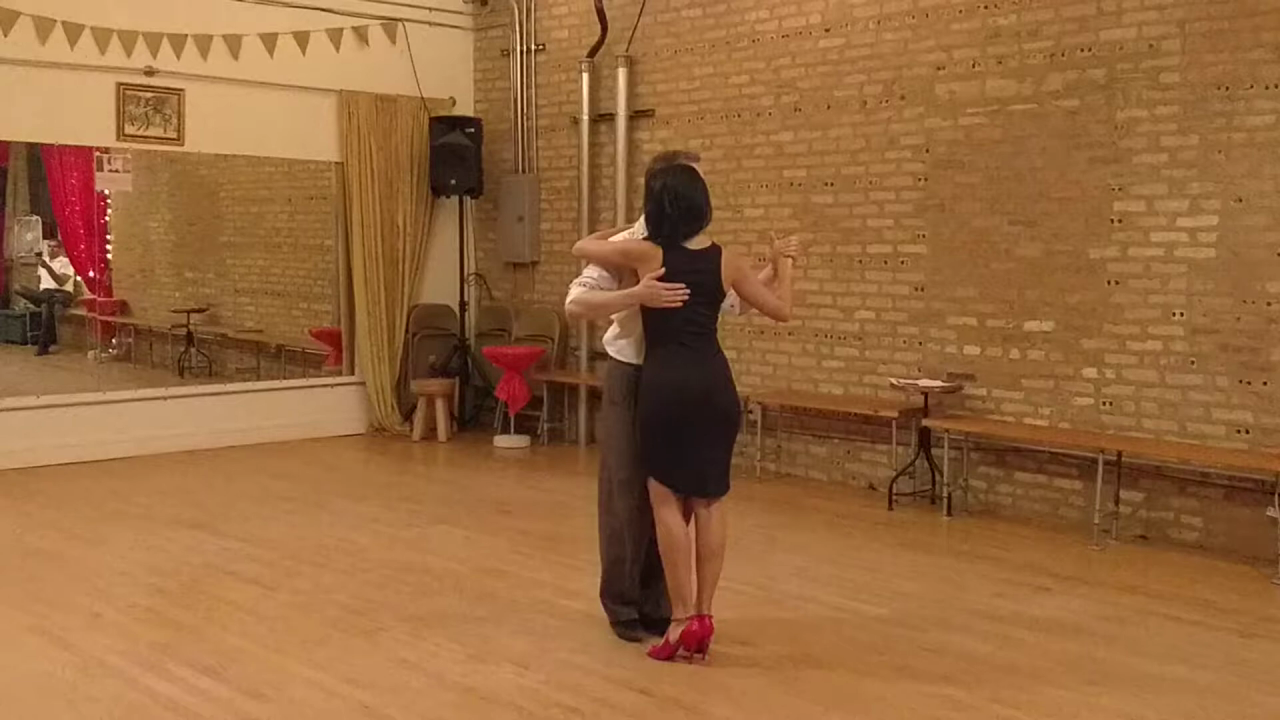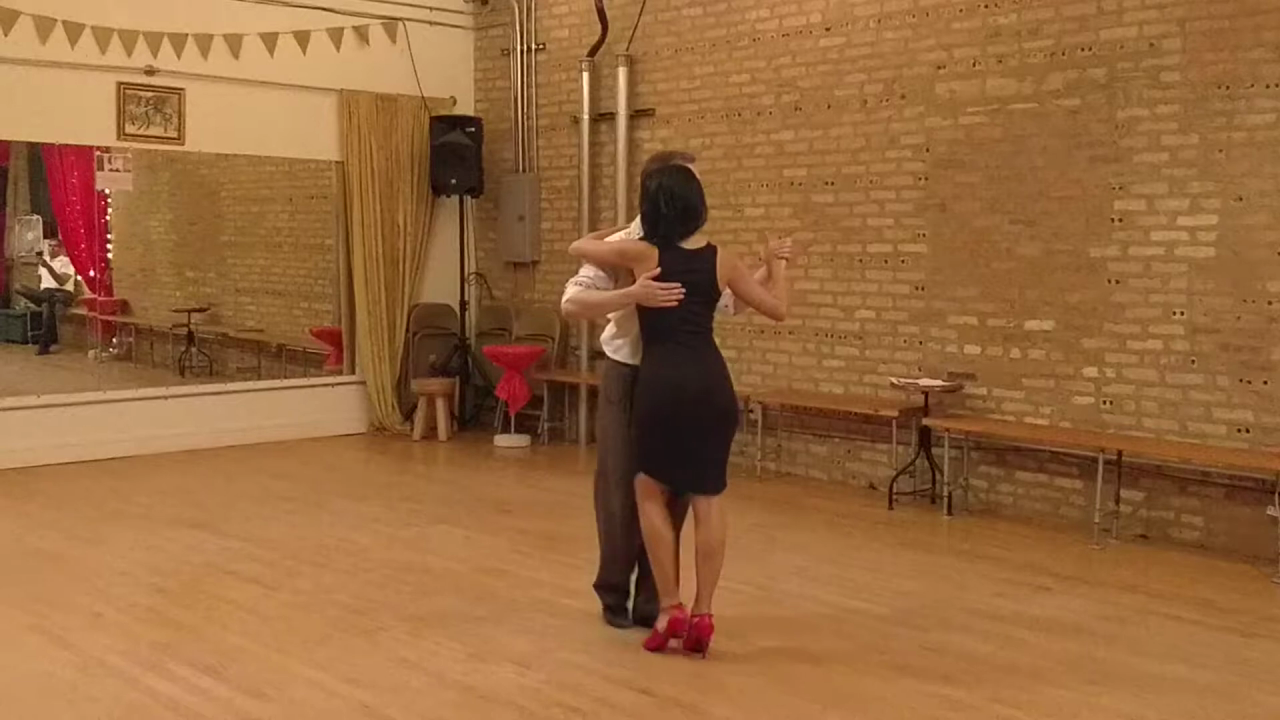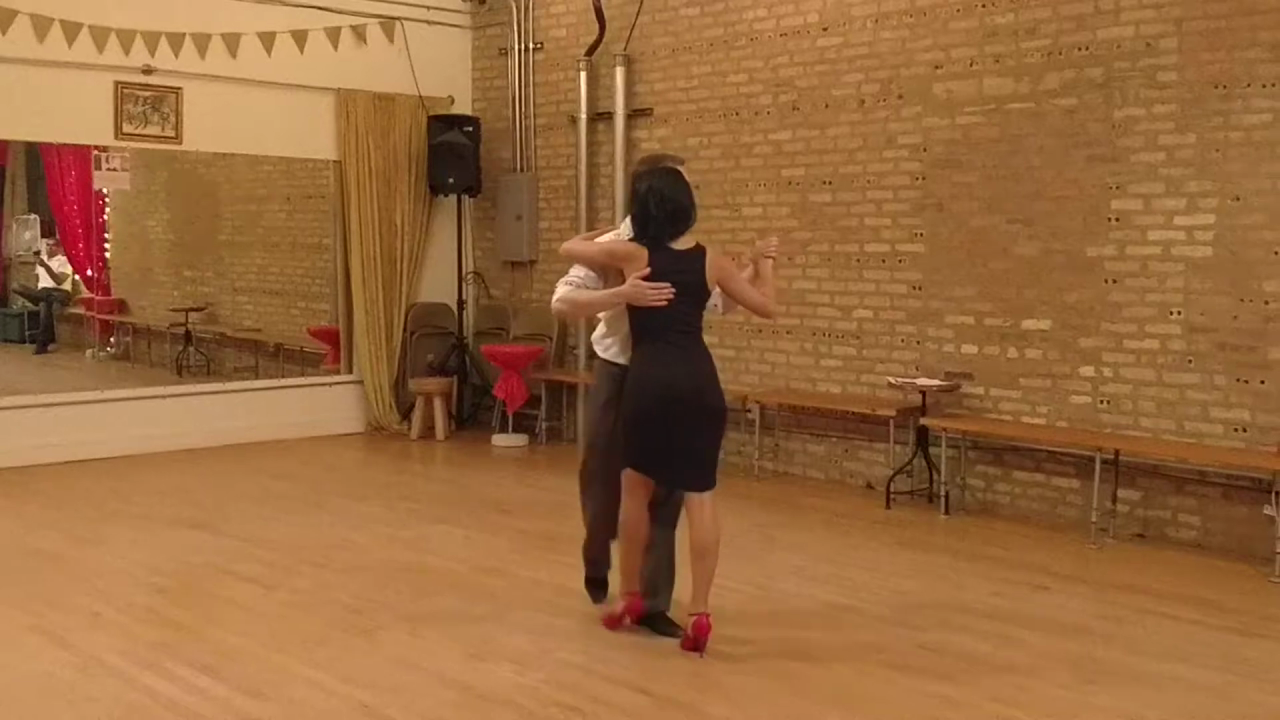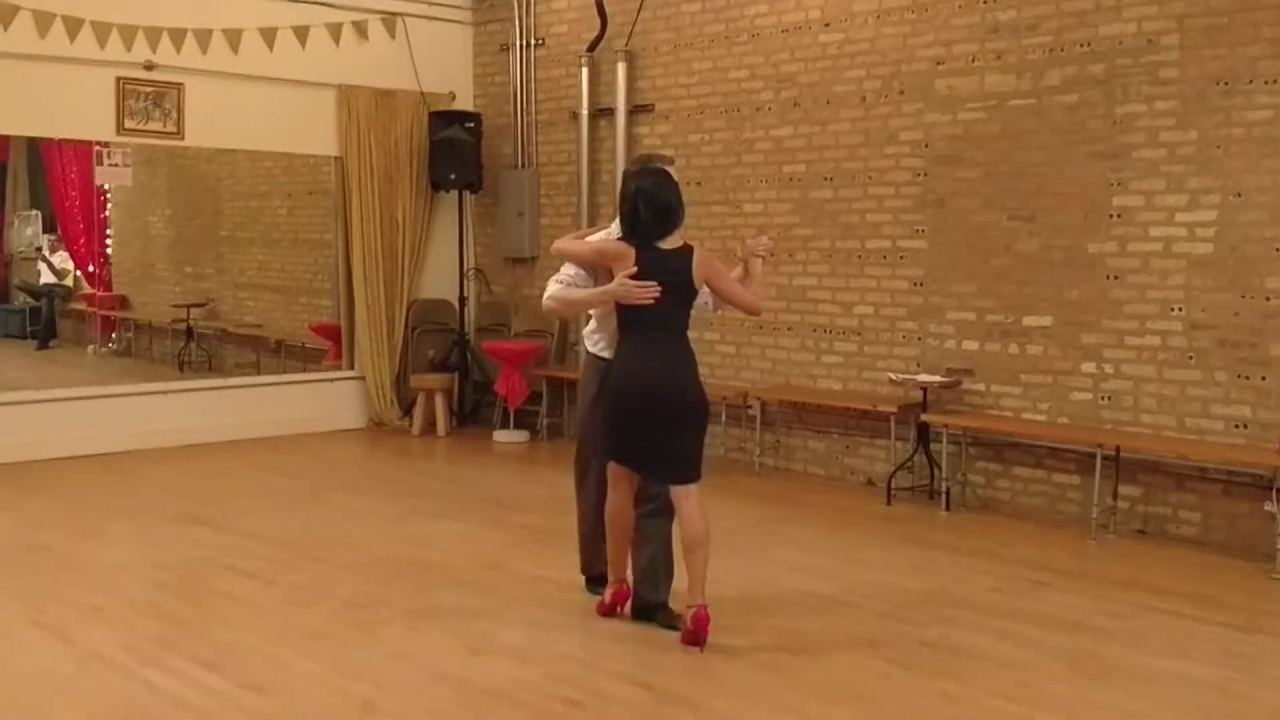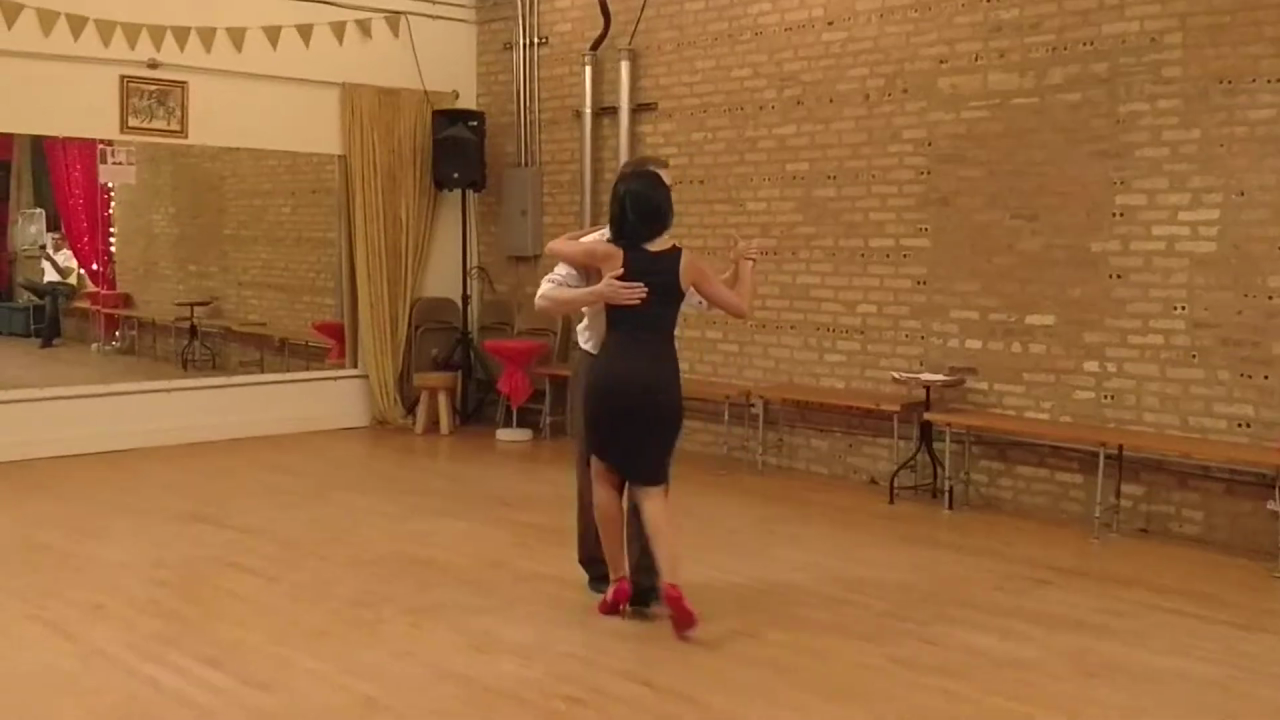
dt=0.2s
person 1, frame 1
left shoulder: (645, 254)
right shoulder: (724, 260)
left elbow: (582, 247)
right elbow: (781, 309)
left wrist: (619, 234)
right wrist: (785, 263)
left hip: (666, 383)
right hip: (715, 385)
left knee: (667, 500)
right knee: (709, 502)
left ankle: (682, 618)
right ankle: (703, 616)
person 1, frame 2
left shoulder: (641, 254)
right shoulder: (720, 260)
left elbow: (579, 246)
right elbow: (777, 308)
left wrist: (616, 233)
right wrist: (777, 263)
left hip: (662, 383)
right hip: (712, 384)
left knee: (652, 494)
right knee: (708, 499)
left ankle: (670, 607)
right ankle: (702, 615)
person 1, frame 3
left shoulder: (630, 255)
right shoulder: (709, 261)
left elbow: (569, 247)
right elbow: (766, 306)
left wrist: (604, 233)
right wrist: (764, 261)
left hip: (650, 381)
right hip: (700, 382)
left knee: (636, 489)
right knee: (700, 497)
left ankle: (630, 596)
right ankle: (700, 613)
person 1, frame 4
left shoulder: (619, 253)
right shoulder: (698, 260)
left elbow: (560, 246)
right elbow: (754, 303)
left wrist: (598, 234)
right wrist: (754, 261)
left hip: (632, 376)
right hip: (681, 379)
left knee: (621, 483)
right knee: (686, 492)
left ankle: (617, 585)
right ankle: (698, 604)
person 1, frame 5
left shoulder: (608, 255)
right shoulder: (685, 262)
left elbow: (555, 246)
right elbow: (740, 307)
left wrist: (592, 234)
right wrist: (746, 263)
left hip: (613, 375)
right hip: (660, 379)
left knee: (606, 480)
right knee: (650, 488)
left ankle: (618, 582)
right ankle: (670, 582)
person 2, frame 1
right shoulder: (624, 248)
left elbow: (735, 302)
right elbow: (575, 304)
left wrist: (773, 267)
right wrist: (637, 295)
right hip: (631, 380)
right knee: (626, 495)
left ankle: (657, 605)
right ankle: (622, 604)
person 2, frame 2
right shoulder: (621, 248)
left elbow: (731, 302)
right elbow: (572, 303)
left wrist: (768, 267)
right wrist: (632, 295)
right hip: (627, 379)
left knee: (671, 495)
right knee: (622, 491)
left ankle: (652, 603)
right ankle: (614, 590)
person 2, frame 3
right shoulder: (611, 249)
left elbow: (720, 301)
right elbow: (562, 302)
left wrist: (755, 267)
right wrist: (622, 295)
right hip: (618, 377)
left knee: (664, 494)
right knee: (605, 485)
left ankle: (652, 605)
right ankle: (597, 569)
person 2, frame 4
right shoulder: (601, 247)
left elbow: (710, 299)
right elbow: (552, 300)
left wrist: (744, 266)
right wrist: (610, 293)
right hip: (607, 372)
left knee: (657, 487)
right knee: (598, 479)
left ankle: (650, 597)
right ankle: (595, 570)
person 2, frame 5
right shoulder: (594, 248)
left elbow: (703, 300)
right elbow: (545, 299)
left wrist: (735, 268)
right wrist: (598, 293)
right knee: (597, 475)
left ankle: (643, 579)
right ankle: (598, 568)
